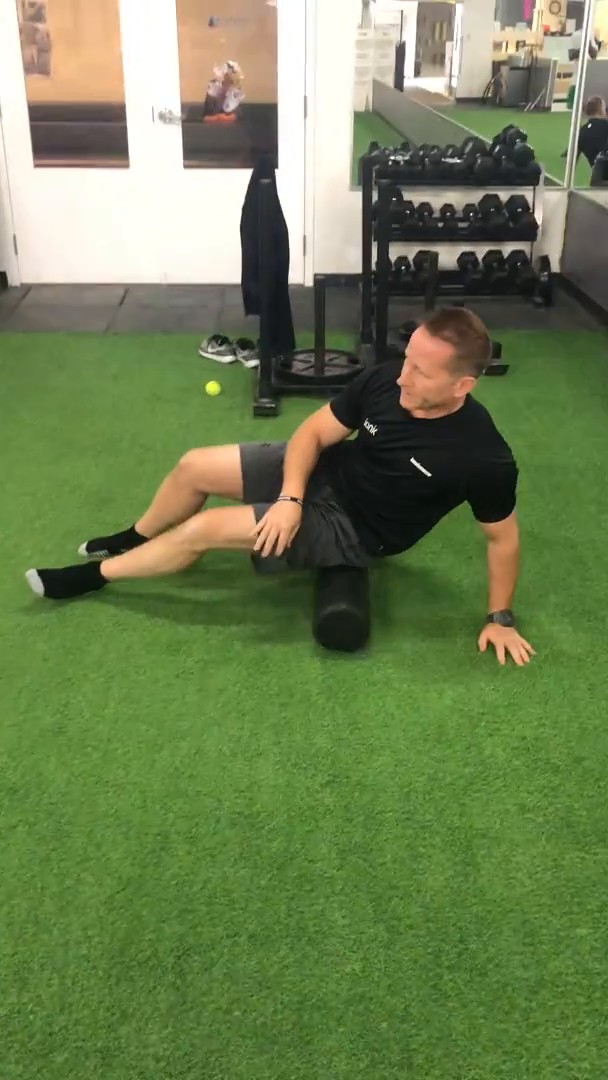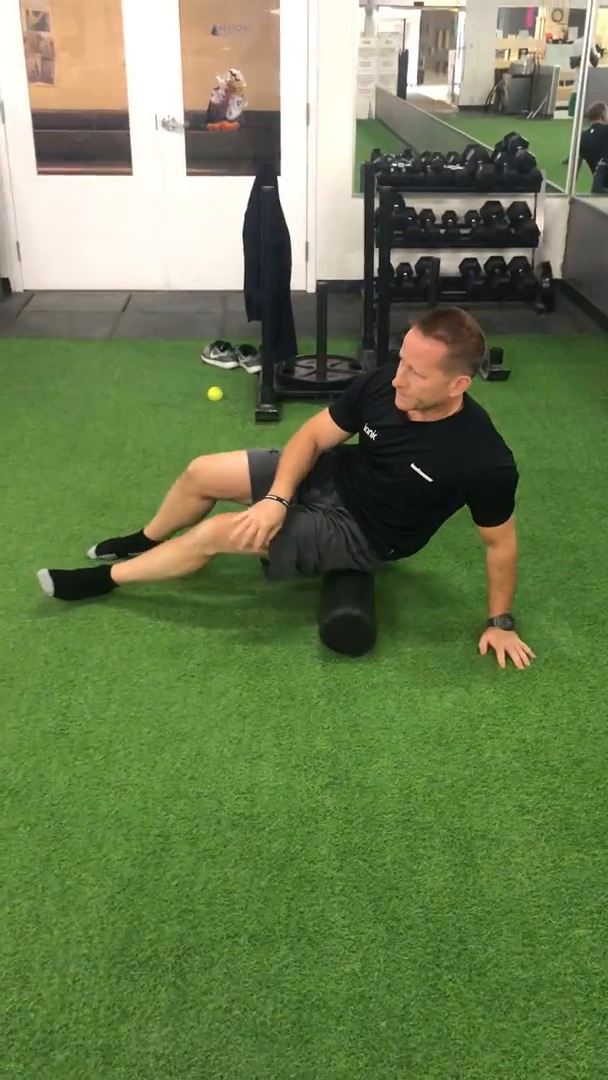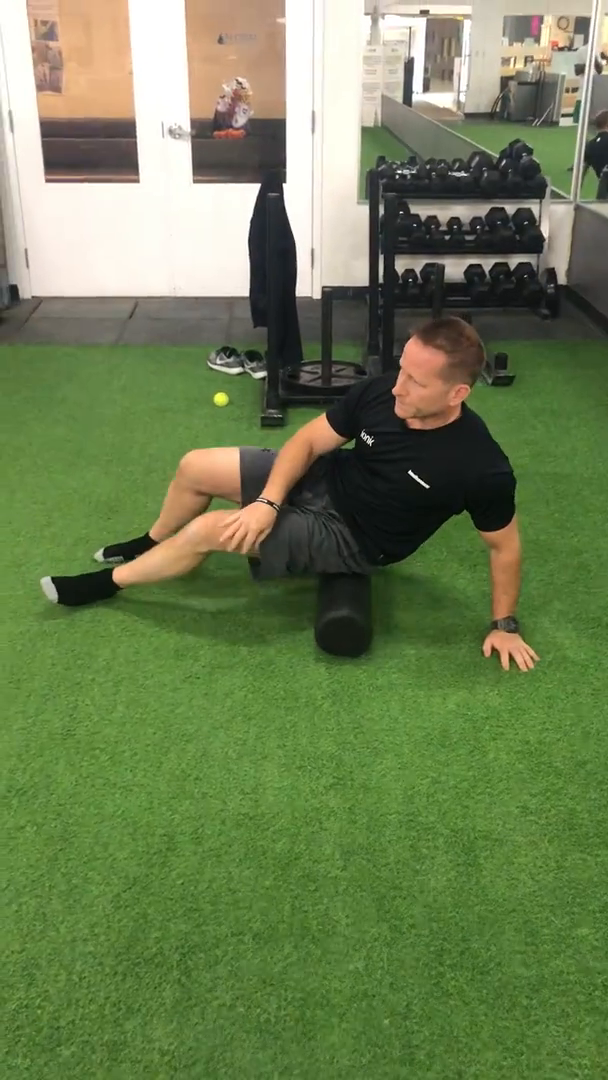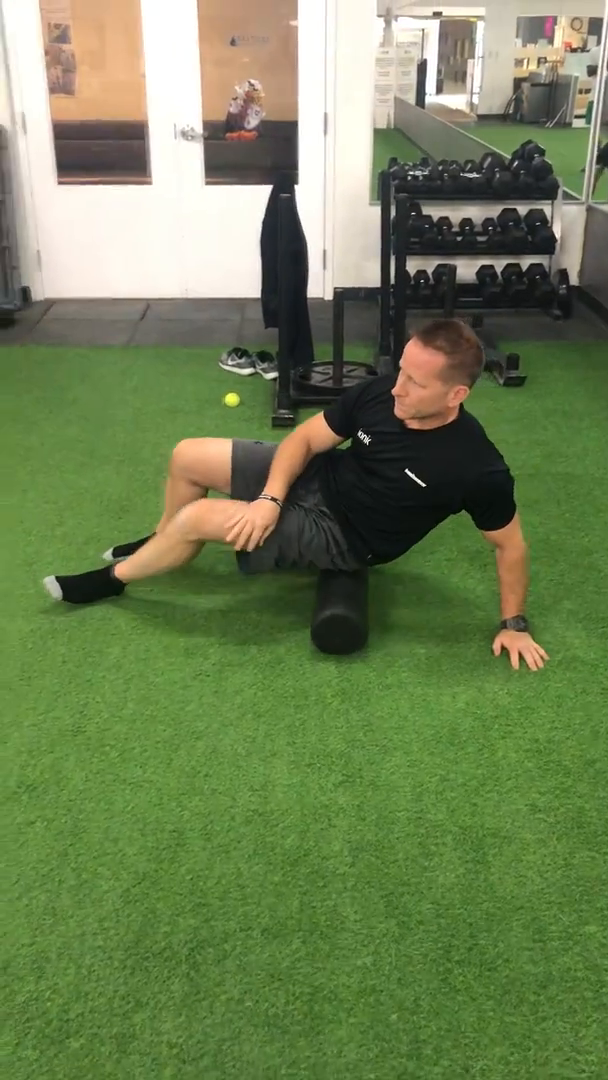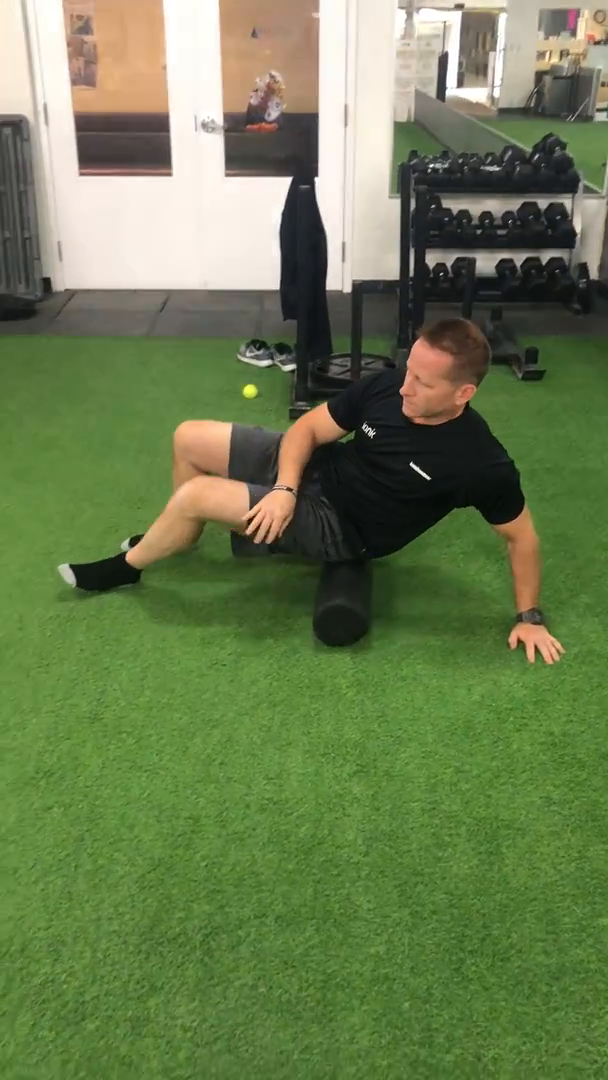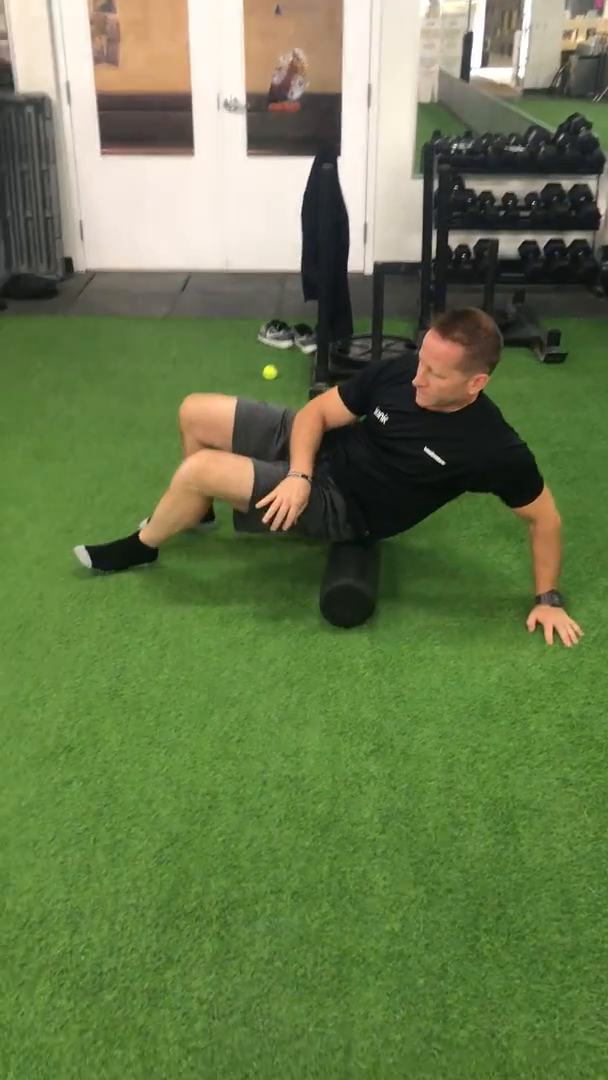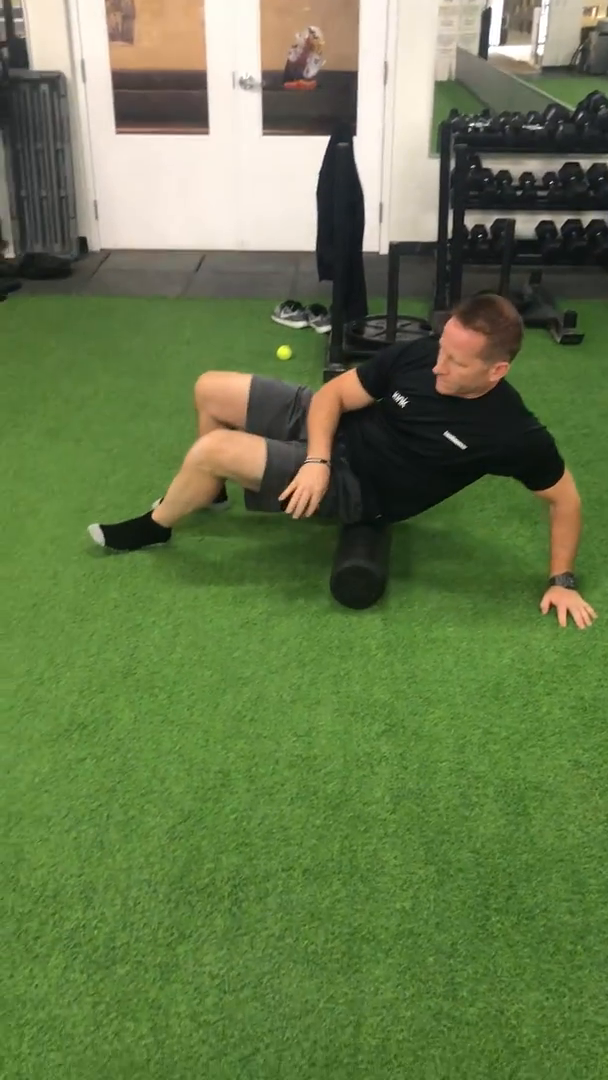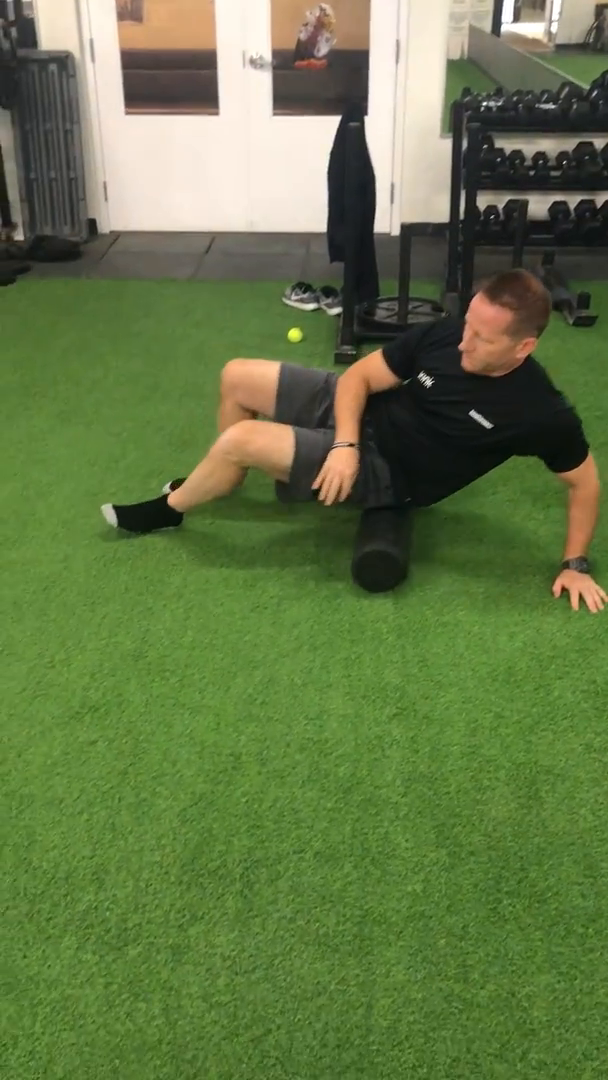
dt=0.2s
person 1, frame 1
left shoulder: (483, 457)
right shoulder: (384, 381)
left elbow: (503, 538)
right elbow: (314, 432)
left wrist: (500, 619)
right wrist: (291, 498)
left hip: (355, 529)
right hip: (325, 473)
left knee: (206, 529)
right knee: (195, 466)
left ankle: (95, 576)
right ankle: (135, 537)
person 1, frame 2
left shoulder: (483, 460)
right shoulder: (381, 386)
left elbow: (501, 543)
right elbow: (313, 436)
left wrist: (500, 622)
right wrist: (277, 498)
left hip: (359, 534)
right hip: (330, 476)
left knee: (215, 532)
right knee: (200, 473)
left ankle: (105, 579)
right ankle: (144, 541)
person 1, frame 3
left shoulder: (479, 468)
right shoulder: (380, 393)
left elbow: (505, 545)
right elbow: (308, 440)
left wrist: (504, 625)
right wrist: (268, 502)
left hip: (351, 538)
right hip: (323, 480)
left knee: (207, 530)
right knee: (193, 467)
left ankle: (108, 583)
right ankle: (151, 543)
person 1, frame 4
left shoulder: (476, 469)
right shoulder: (379, 393)
left elbow: (509, 543)
right elbow: (306, 438)
left wrist: (513, 624)
right wrist: (270, 498)
left hip: (342, 535)
right hip: (315, 478)
left knee: (195, 517)
right knee: (186, 456)
left ankle: (113, 579)
right ankle: (159, 544)
person 1, frame 5
left shoulder: (480, 463)
right shoulder: (386, 386)
left elbow: (521, 535)
right elbow: (308, 428)
left wrist: (529, 617)
right wrist: (285, 489)
left hip: (336, 524)
right hip: (313, 469)
left knee: (195, 494)
right knee: (188, 438)
left ankle: (125, 568)
right ankle: (180, 535)
person 1, frame 6
left shoulder: (493, 449)
right shoulder: (398, 373)
left elbow: (544, 516)
right elbow: (317, 412)
left wrist: (547, 597)
right wrist: (298, 475)
left hip: (340, 502)
right hip: (319, 448)
left knee: (197, 470)
right knee: (195, 412)
left ankle: (141, 547)
right ankle: (196, 512)
person 1, frame 7
left shoulder: (513, 433)
right shoulder: (419, 355)
left elbow: (564, 498)
right elbow: (334, 394)
left wrist: (561, 580)
right wrist: (318, 460)
left hip: (357, 483)
right hip: (334, 427)
left knee: (210, 452)
right knee: (211, 389)
left ankle: (154, 527)
right ankle: (208, 493)
person 1, frame 8
left shoulder: (541, 412)
right shoulder: (445, 335)
right elbow: (359, 376)
right wrist: (346, 445)
left hip: (387, 471)
right hip: (362, 413)
left knee: (239, 442)
right knee: (238, 376)
left ankle: (168, 510)
right ankle: (209, 480)
